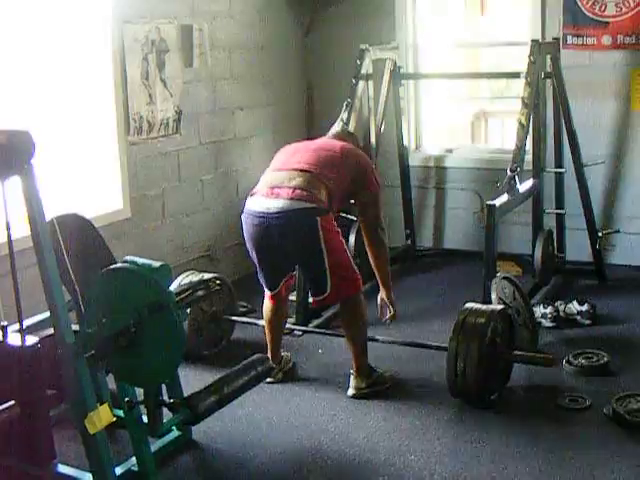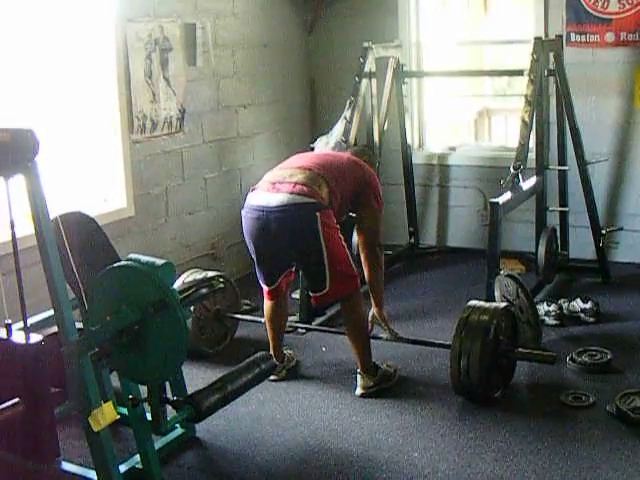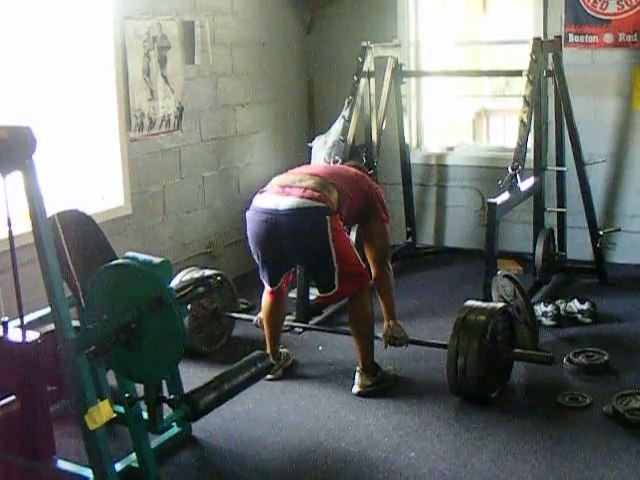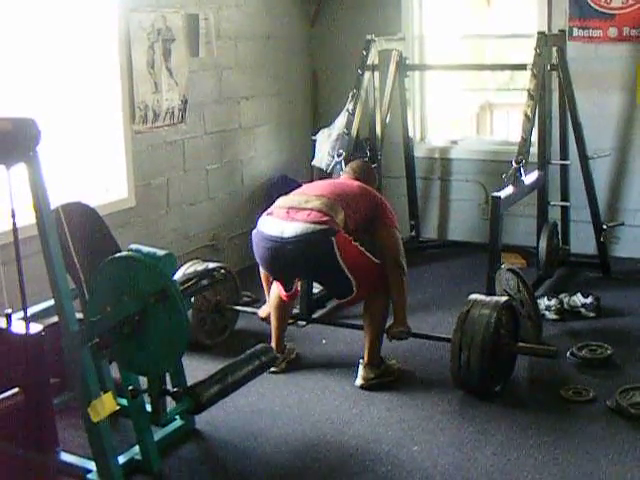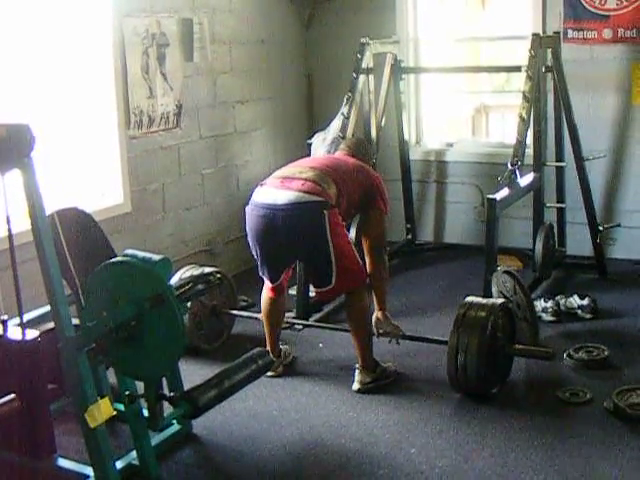
dt=1s
person 1, frame 1
left shoulder: (292, 149)
right shoulder: (358, 159)
right elbow: (373, 230)
right wrist: (386, 289)
left hip: (253, 212)
right hip: (301, 213)
left knee: (275, 289)
right knee: (349, 290)
left ankle: (275, 364)
right ankle: (362, 376)
person 1, frame 2
left shoulder: (302, 158)
right shoulder: (366, 174)
right elbow: (370, 247)
right wrist: (378, 307)
left hip: (254, 208)
right hip: (302, 210)
left knee: (273, 287)
right knee: (347, 291)
left ankle: (278, 361)
right ankle: (368, 375)
person 1, frame 3
left shoulder: (303, 172)
right shoulder: (368, 189)
right elbow: (380, 262)
left wrist: (268, 311)
right wrist: (391, 321)
left hip: (259, 211)
right hip: (309, 215)
left knee: (274, 285)
right knee: (357, 288)
left ankle: (273, 359)
right ankle: (368, 374)
person 1, frame 4
left shoulder: (310, 188)
right shoulder: (373, 200)
right elbow: (395, 263)
left wrist: (270, 302)
right wrist: (400, 320)
left hip: (262, 237)
right hip: (313, 238)
left knee: (284, 279)
right knee: (378, 283)
left ankle: (276, 352)
right ankle: (371, 368)
person 1, frame 5
left shoulder: (306, 163)
right shoulder: (369, 177)
right elbow: (375, 251)
right wrist: (381, 311)
left hip: (258, 207)
right hip: (307, 210)
left knee: (273, 281)
right knee: (354, 286)
left ankle: (273, 357)
right ankle: (368, 371)
